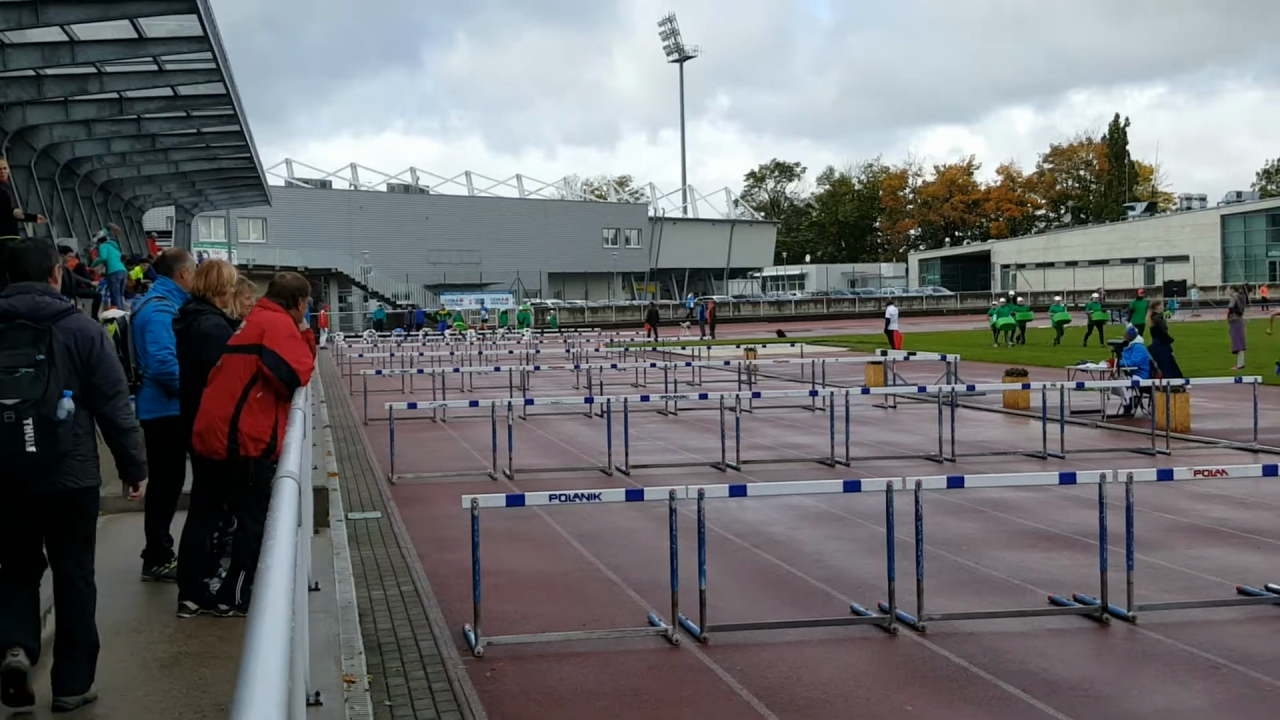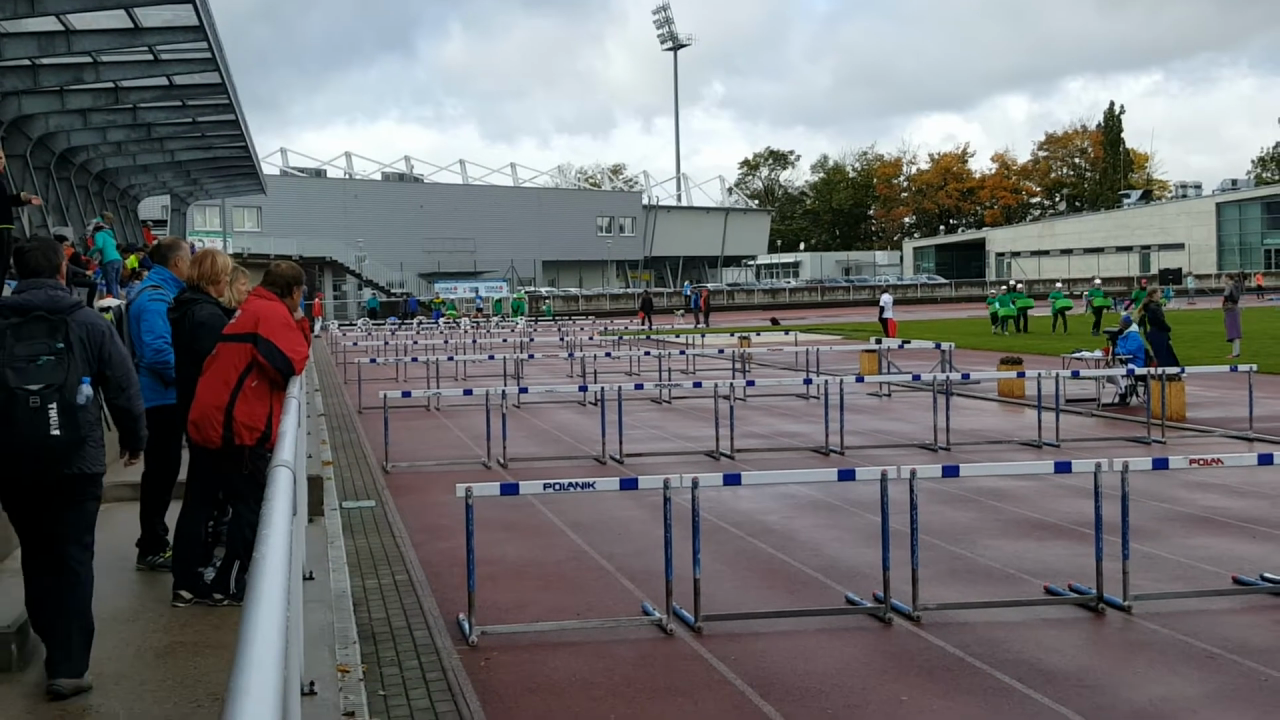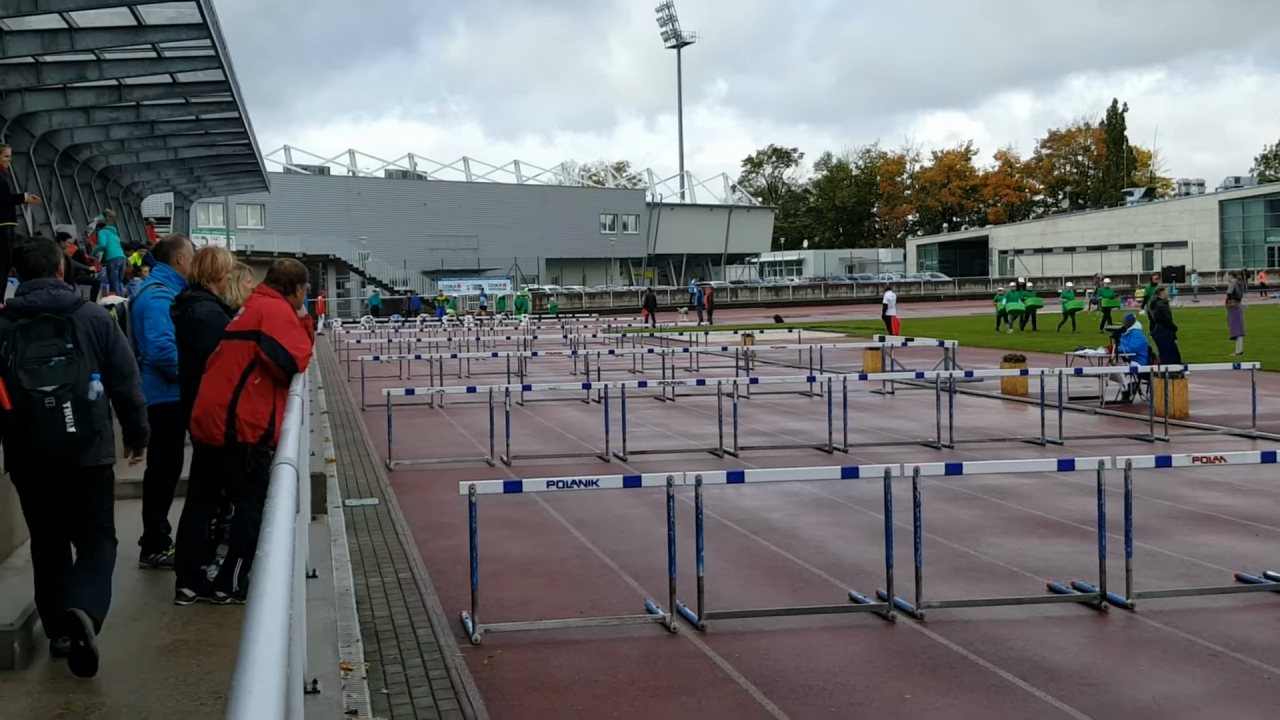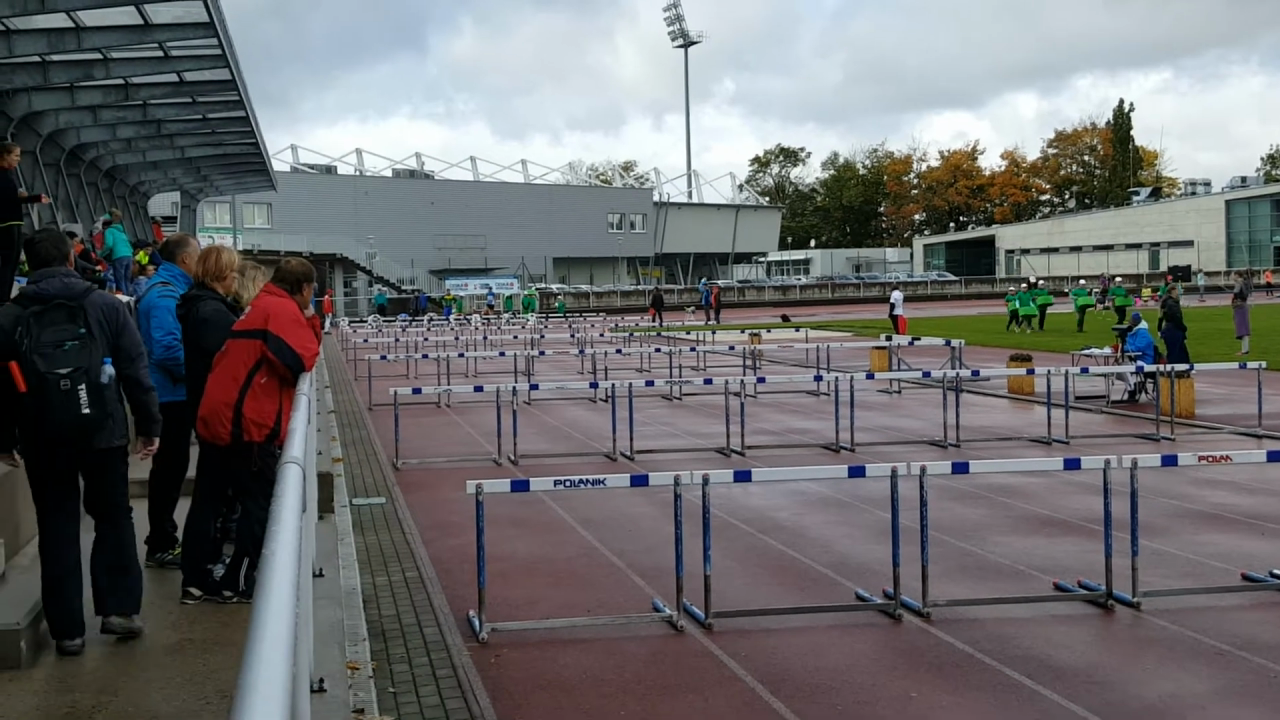
dt=0.2s
person 1, frame 1
right shoulder: (81, 329)
right elbow: (114, 407)
right wrist: (132, 467)
right hip: (69, 477)
right knee: (74, 578)
right ankle: (73, 684)
person 1, frame 2
right shoulder: (90, 323)
right elbow: (124, 392)
right wrist: (134, 439)
right hip: (75, 463)
left knee: (37, 556)
right knee: (73, 560)
left ankle: (57, 646)
right ankle: (67, 667)
person 1, frame 3
right shoulder: (95, 318)
right elbow: (126, 384)
right wrist: (137, 435)
right hip: (88, 455)
left knee: (48, 545)
right knee: (96, 542)
left ankle: (59, 632)
right ankle: (82, 613)
person 1, frame 4
right shoulder: (106, 306)
right elbow: (136, 371)
right wrist: (148, 424)
left hip: (42, 443)
right hip: (103, 436)
left knee: (57, 531)
right knee: (114, 519)
left ankle: (67, 629)
right ankle: (119, 609)
person 2, frame 1
left shoulder: (194, 320)
right shoulder: (212, 326)
left hip: (198, 420)
left knee: (208, 500)
right knee: (208, 503)
left ankle: (203, 574)
right ankle: (191, 592)
person 2, frame 2
left shoulder: (190, 309)
right shoulder: (207, 315)
left hip: (196, 409)
left knee: (204, 489)
right knee: (203, 492)
left ankle: (198, 563)
right ankle: (186, 581)
person 2, frame 3
left shoulder: (195, 307)
right shoulder: (207, 312)
left knee: (208, 487)
right knee: (205, 490)
left ankle: (201, 561)
right ankle: (189, 579)
person 2, frame 4
left shoulder: (202, 306)
right shoulder: (212, 311)
left knee: (215, 487)
right knee: (212, 490)
left ankle: (207, 562)
right ankle: (195, 578)
person 3, frame 1
left shoulder: (256, 320)
right shoulder: (278, 324)
left elbow: (266, 370)
right elbow: (296, 376)
left wrist: (303, 337)
right wrist: (304, 336)
left hip: (220, 432)
right hip: (243, 437)
left knee: (248, 515)
right knee: (255, 519)
right ankle: (234, 598)
person 3, frame 2
left shoulder: (251, 309)
right shoulder: (273, 313)
right elbow: (290, 364)
left wrist: (298, 325)
right wrist: (299, 324)
left hip: (214, 421)
right hip: (239, 425)
right knee: (251, 507)
right ankle: (228, 587)
person 3, frame 3
left shoulder: (255, 306)
right shoulder: (276, 310)
right elbow: (294, 361)
left wrist: (302, 322)
right wrist: (303, 322)
left hip: (217, 418)
right hip: (241, 423)
right knee: (253, 505)
right ankle: (231, 585)
person 3, frame 4
left shoulder: (262, 305)
right shoulder: (283, 310)
right elbow: (300, 361)
left wrist: (309, 322)
right wrist: (310, 320)
left hip: (223, 417)
right hip: (247, 422)
right knee: (260, 504)
right ankle: (237, 584)
person 4, frame 1
left shoulder: (163, 303)
right shoulder: (161, 309)
right elbow: (163, 363)
left hip: (165, 407)
right hip: (165, 408)
left knee: (167, 482)
right knee: (166, 483)
left ankle: (160, 552)
right ankle: (156, 560)
person 4, frame 2
left shoulder: (160, 293)
right shoulder: (156, 298)
right elbow: (158, 352)
left hip: (162, 396)
right hip: (162, 397)
left knee: (163, 470)
right knee: (161, 471)
left ankle: (155, 541)
right ankle: (151, 549)
person 4, frame 3
left shoulder: (164, 290)
right shoulder: (159, 296)
right elbow: (161, 350)
left hip: (166, 393)
right hip: (165, 394)
left knee: (166, 468)
right knee: (164, 469)
left ankle: (157, 539)
right ankle: (153, 547)
person 4, frame 4
left shoulder: (170, 289)
right shoulder: (165, 294)
right elbow: (168, 349)
left hip: (172, 392)
right hip: (170, 394)
left knee: (172, 467)
right knee: (170, 468)
left ankle: (164, 538)
right ankle: (160, 546)
